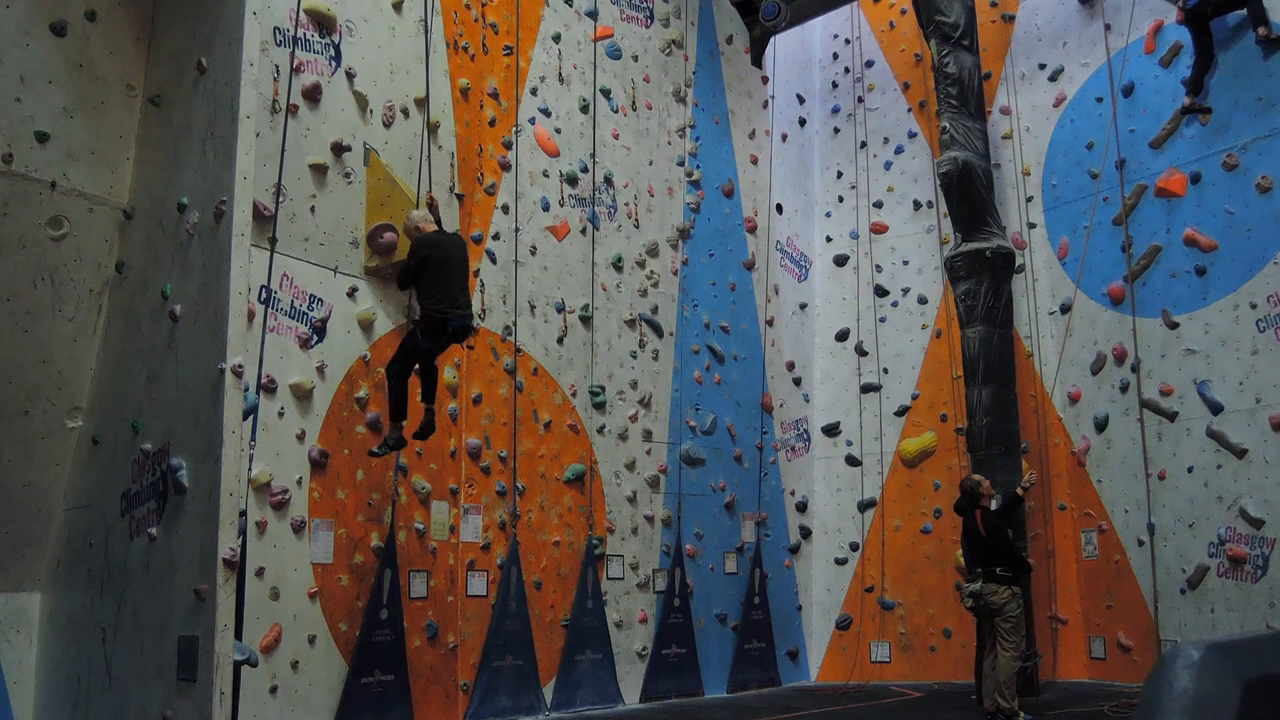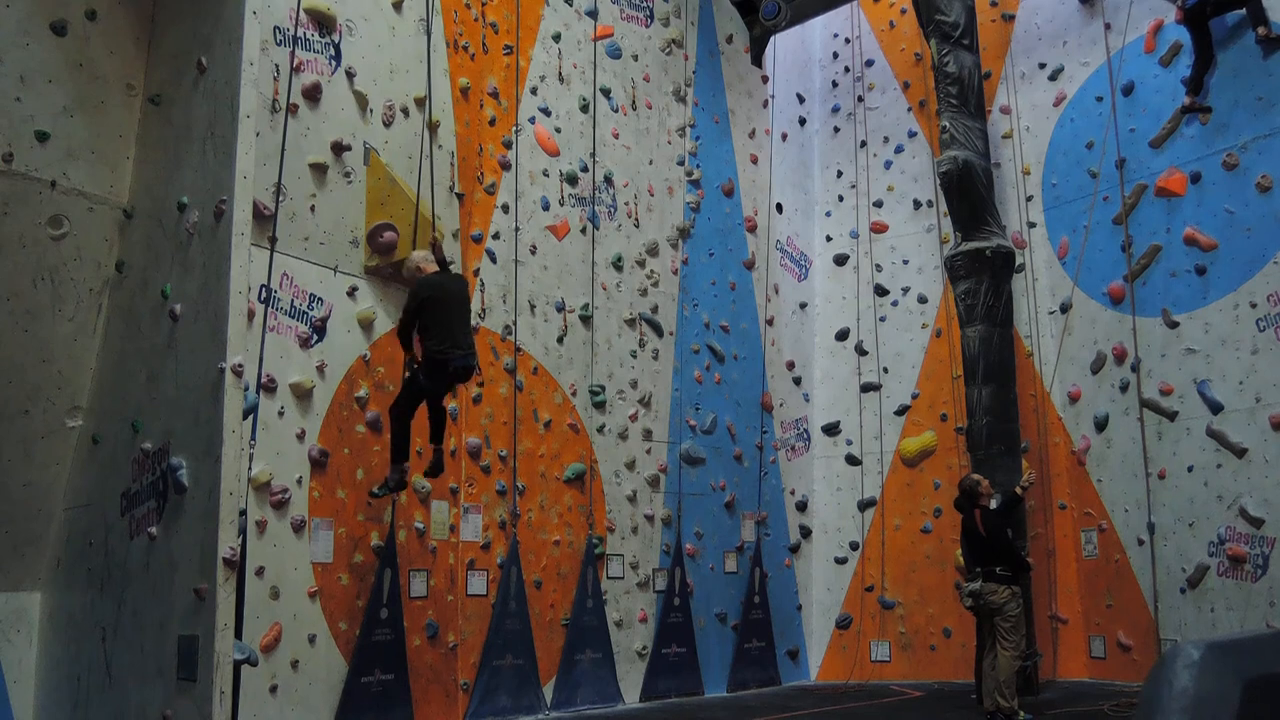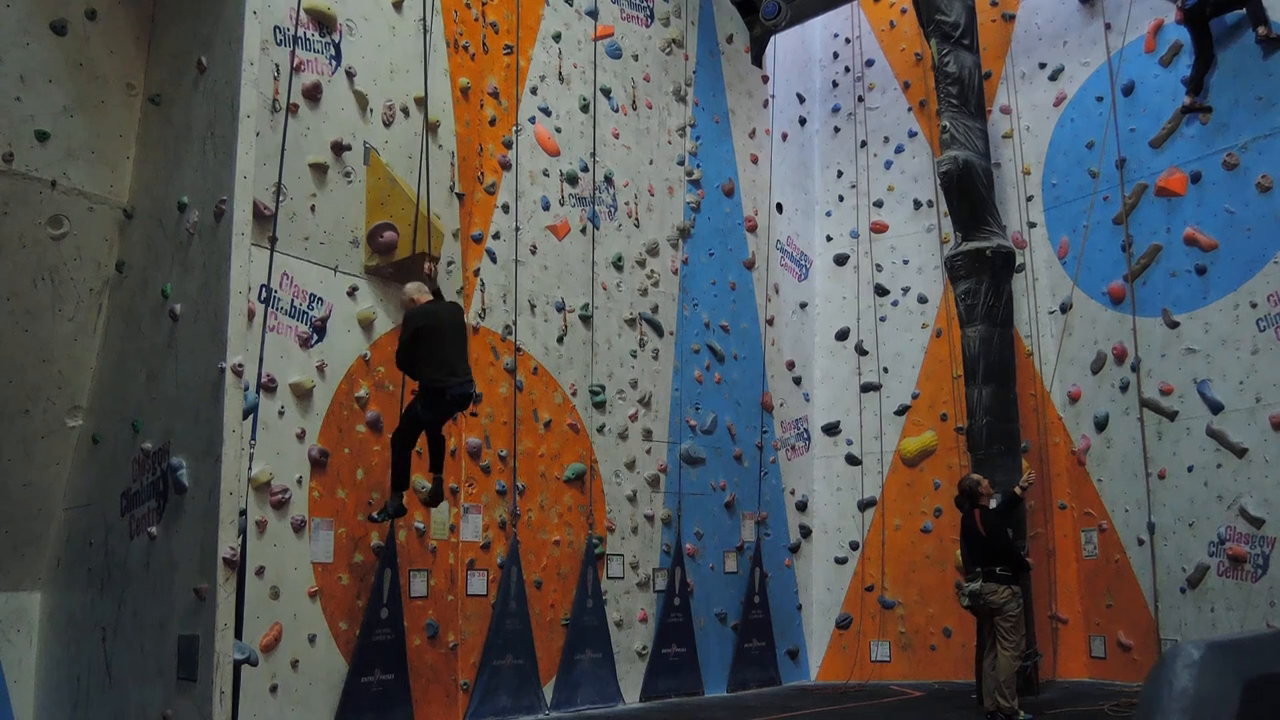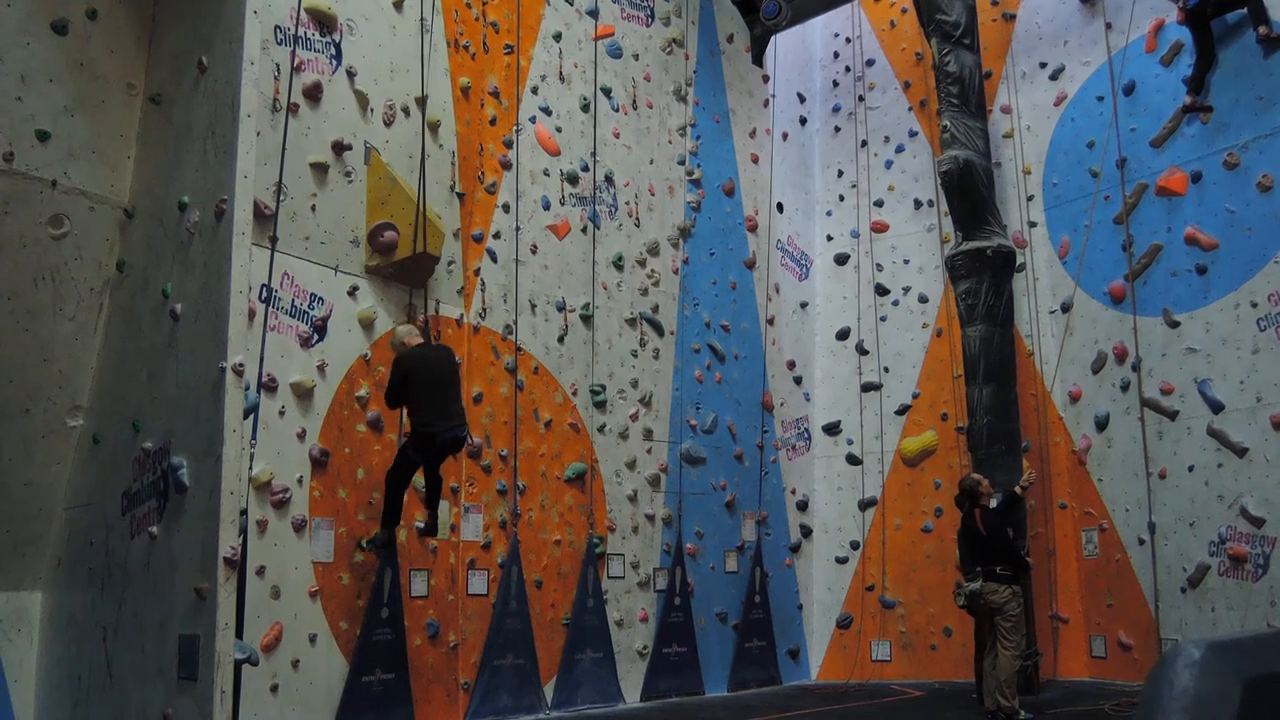
dt=0.3s
person 1, frame 1
left shoulder: (422, 244)
right shoulder: (457, 241)
left elbow: (402, 282)
left wrist: (414, 270)
right wrist: (437, 216)
left hip: (437, 322)
right hip: (463, 321)
left knee: (396, 370)
right knee: (426, 358)
left ankle: (395, 435)
right ankle: (428, 418)
person 1, frame 2
left shoulder: (422, 286)
right shoulder: (460, 281)
left elbow: (405, 328)
left wrist: (409, 351)
right wrist: (441, 257)
left hip: (439, 363)
right hip: (467, 362)
left knee: (399, 412)
right knee: (434, 397)
left ankle: (396, 477)
right ankle: (437, 459)
person 1, frame 3
left shoulder: (414, 315)
right shoulder: (455, 309)
left elbow: (402, 360)
left wrist: (417, 374)
right wrist: (434, 282)
left hip: (435, 391)
right hip: (465, 389)
left knee: (401, 440)
right knee: (433, 428)
left ankle: (395, 502)
right ankle: (436, 487)
person 1, frame 4
left shoulder: (404, 359)
right shoulder: (446, 353)
left elbow: (392, 401)
left hip: (427, 435)
right hip: (458, 432)
left knee: (396, 480)
right knee: (431, 467)
left ankle: (385, 535)
right ankle: (432, 521)
person 2, frame 1
left shoulder: (972, 516)
right shoulder: (990, 520)
left elbow: (1002, 512)
right elbow: (1009, 550)
left wrist: (1023, 488)
right wrist: (1028, 566)
left hip: (983, 588)
right hip: (1003, 589)
left knee: (992, 651)
right knee: (1010, 650)
person 2, frame 2
left shoulder: (971, 516)
right shoulder: (988, 519)
right elbow: (1008, 550)
left wrist: (1021, 488)
right wrist: (1026, 565)
left hip: (983, 587)
right hip: (1002, 588)
left knee: (991, 650)
right knee: (1009, 649)
person 2, frame 3
left shoulder: (971, 516)
right shoulder: (989, 519)
right elbow: (1008, 549)
left wrist: (1021, 488)
right wrist: (1026, 565)
left hip: (983, 587)
right hip: (1002, 587)
left knee: (992, 650)
right knee: (1009, 649)
person 2, frame 4
left shoulder: (971, 516)
right shoulder: (988, 518)
left elbow: (1001, 511)
right elbow: (1007, 549)
left wrist: (1021, 487)
right wrist: (1026, 565)
left hip: (983, 587)
right hip: (1002, 587)
left knee: (992, 650)
right knee: (1009, 649)
